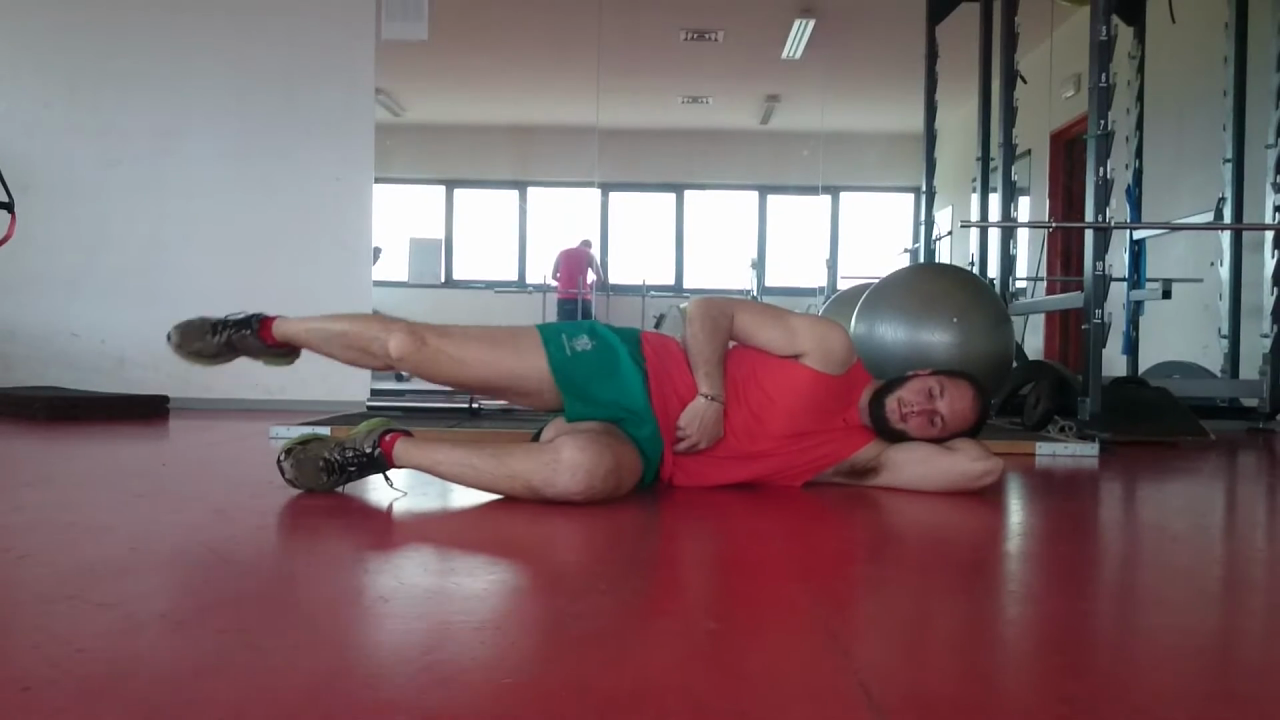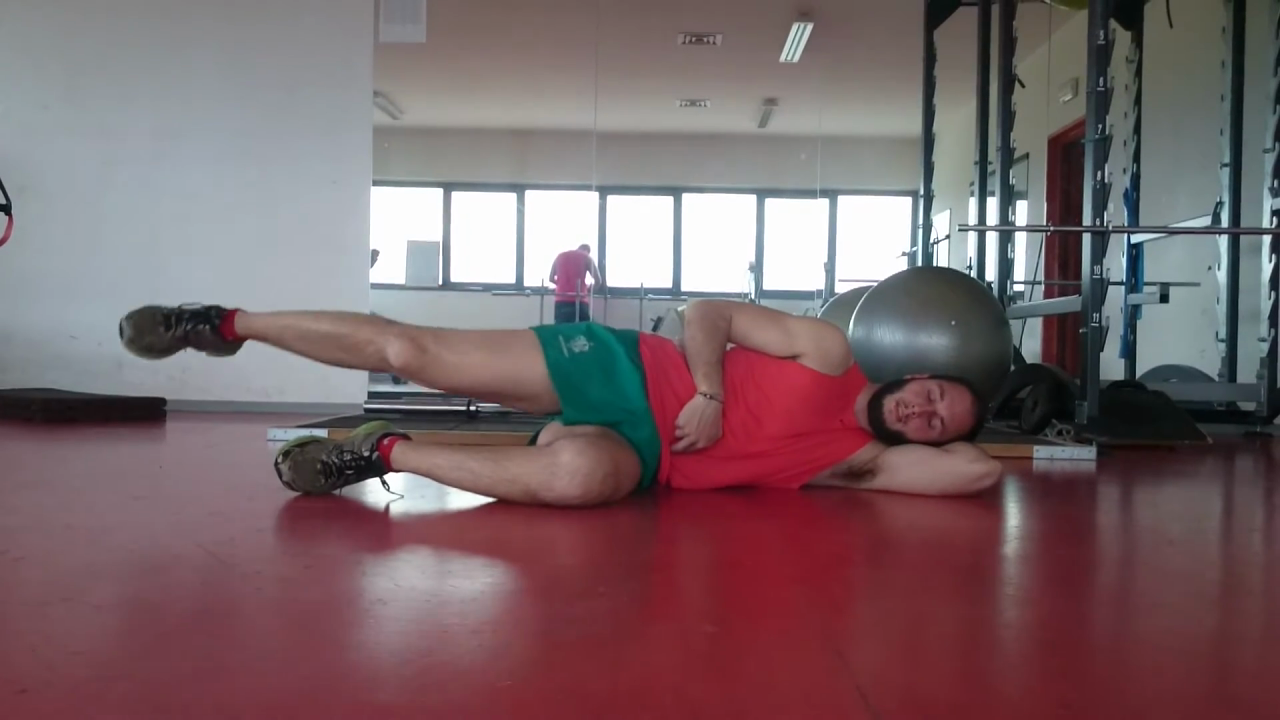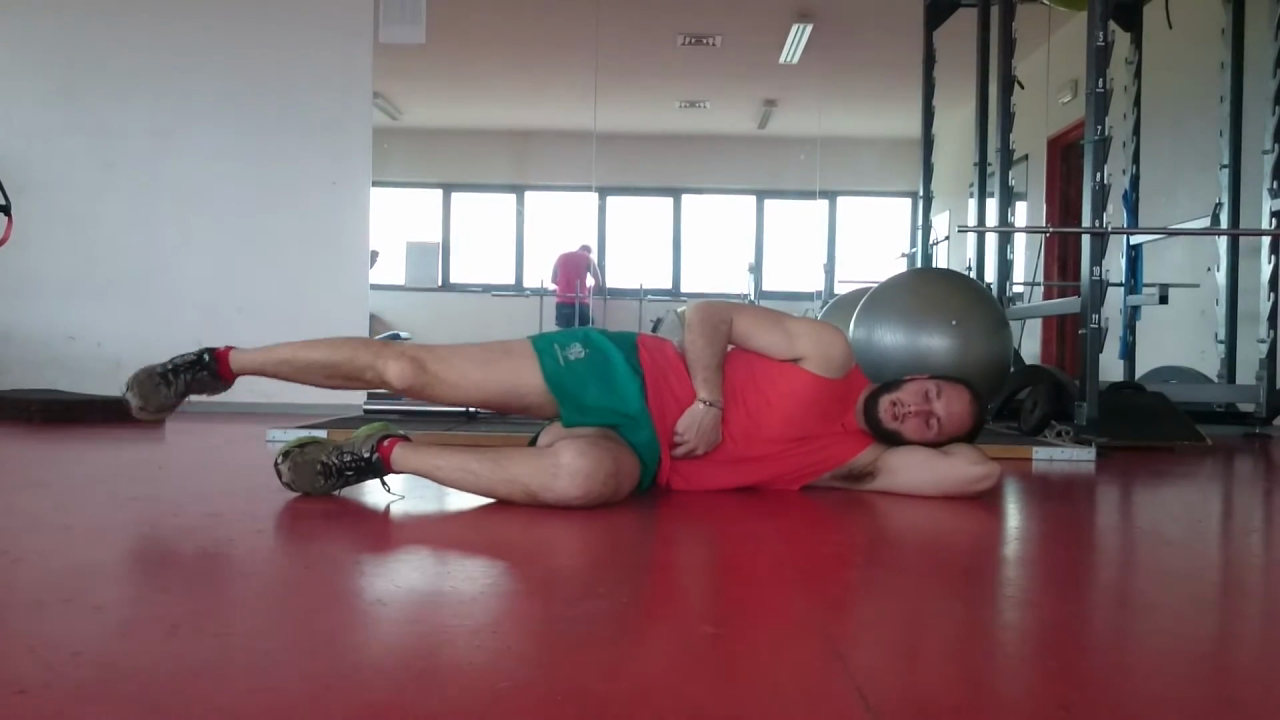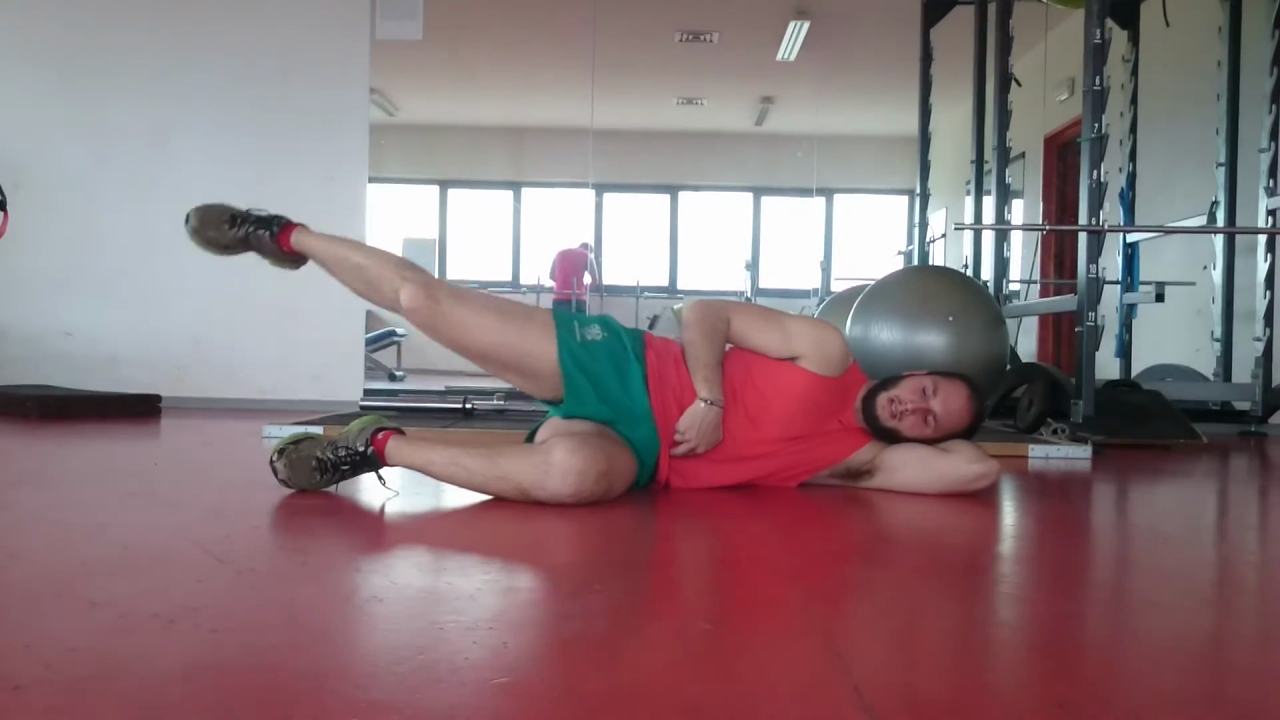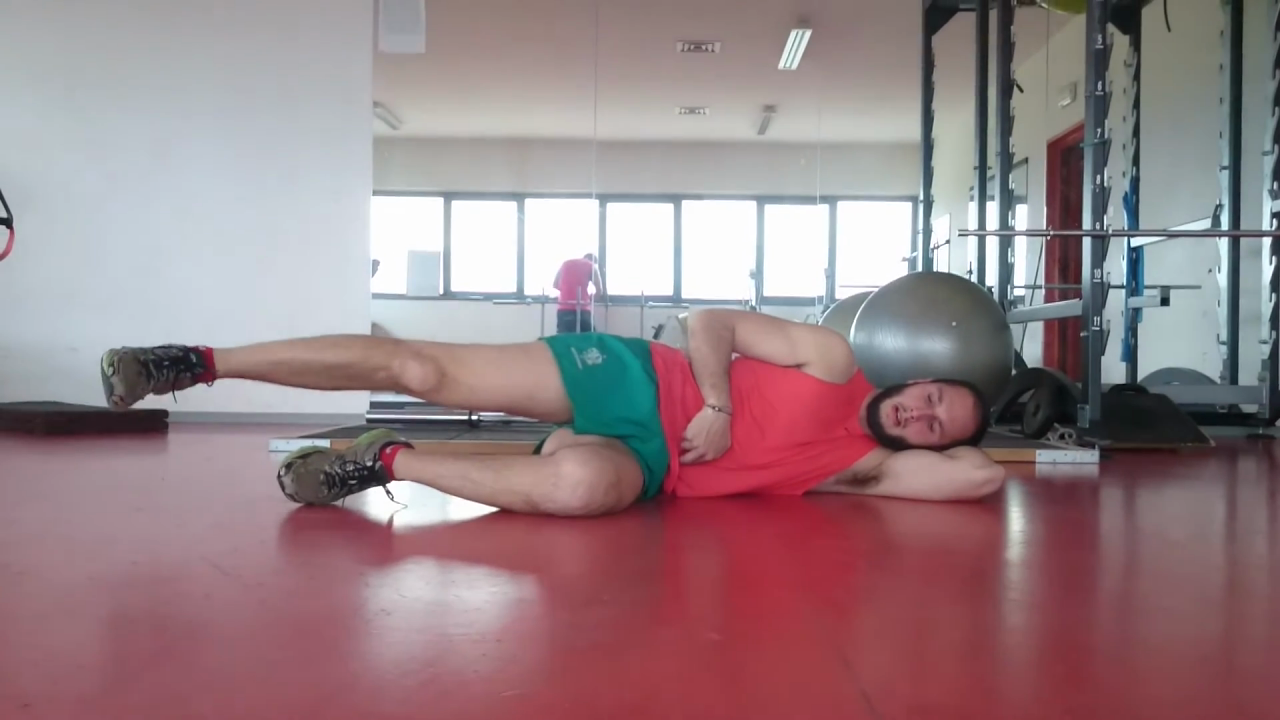
dt=1s
person 1, frame 1
left shoulder: (867, 457)
right shoulder: (832, 352)
left elbow: (981, 468)
right elbow: (711, 309)
right wrist: (713, 393)
left hip: (645, 448)
right hip: (625, 366)
left knee: (582, 470)
right knee: (409, 343)
left ankle: (386, 448)
right ankle: (269, 331)
person 1, frame 2
left shoulder: (862, 462)
right shoulder: (829, 358)
right elbow: (708, 312)
right wrist: (708, 396)
left hip: (636, 458)
right hip: (624, 374)
left knee: (577, 475)
right knee: (406, 350)
left ankle: (386, 453)
right ankle: (224, 322)
person 1, frame 3
left shoulder: (862, 461)
right shoulder: (831, 356)
right elbow: (709, 314)
right wrist: (709, 399)
left hip: (638, 449)
right hip: (623, 373)
left knee: (581, 474)
right knee: (404, 364)
left ankle: (384, 453)
right ankle: (221, 363)
person 1, frame 4
left shoulder: (862, 460)
right shoulder: (828, 358)
left elbow: (979, 469)
right elbow: (706, 312)
right wrist: (708, 399)
left hip: (632, 455)
right hip: (623, 372)
left knee: (575, 472)
right knee: (420, 296)
left ankle: (375, 446)
right ankle: (285, 235)
person 1, frame 5
left shoulder: (867, 466)
right shoulder: (834, 362)
right elbow: (711, 323)
right wrist: (717, 407)
left hip: (646, 458)
right hip: (632, 380)
left knee: (581, 485)
right knee: (422, 368)
left ankle: (384, 462)
right ankle: (199, 361)
